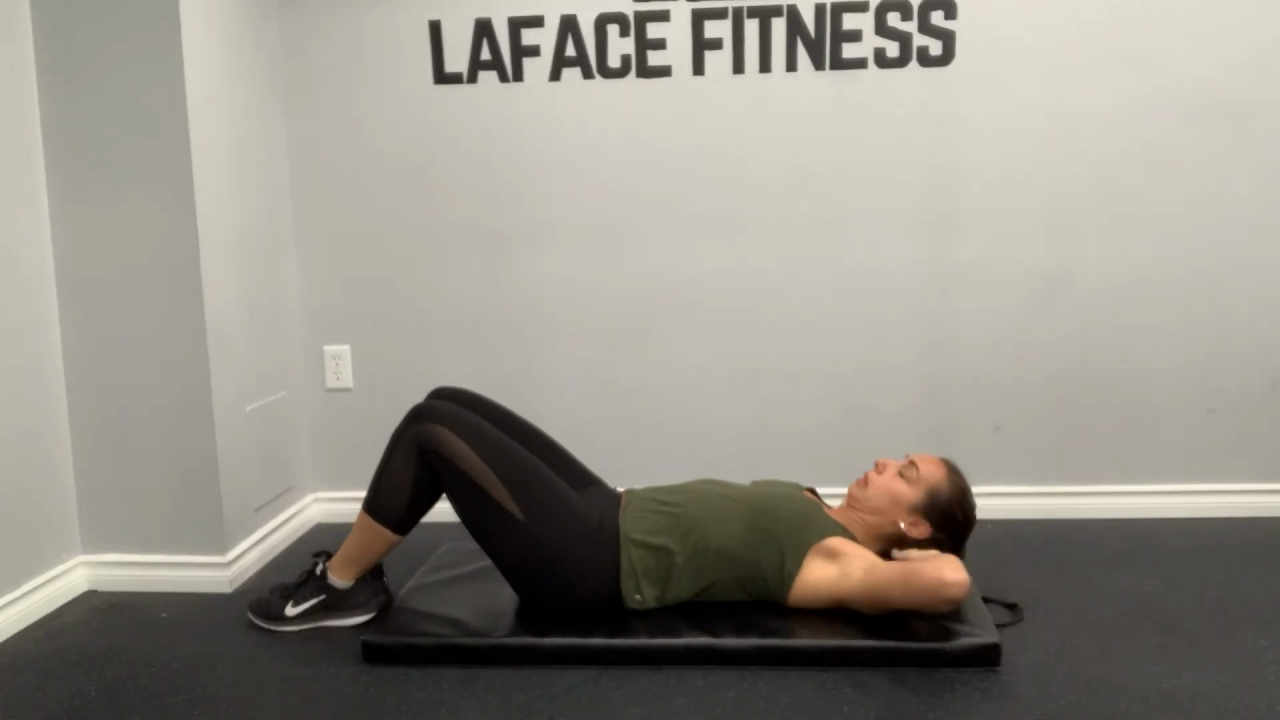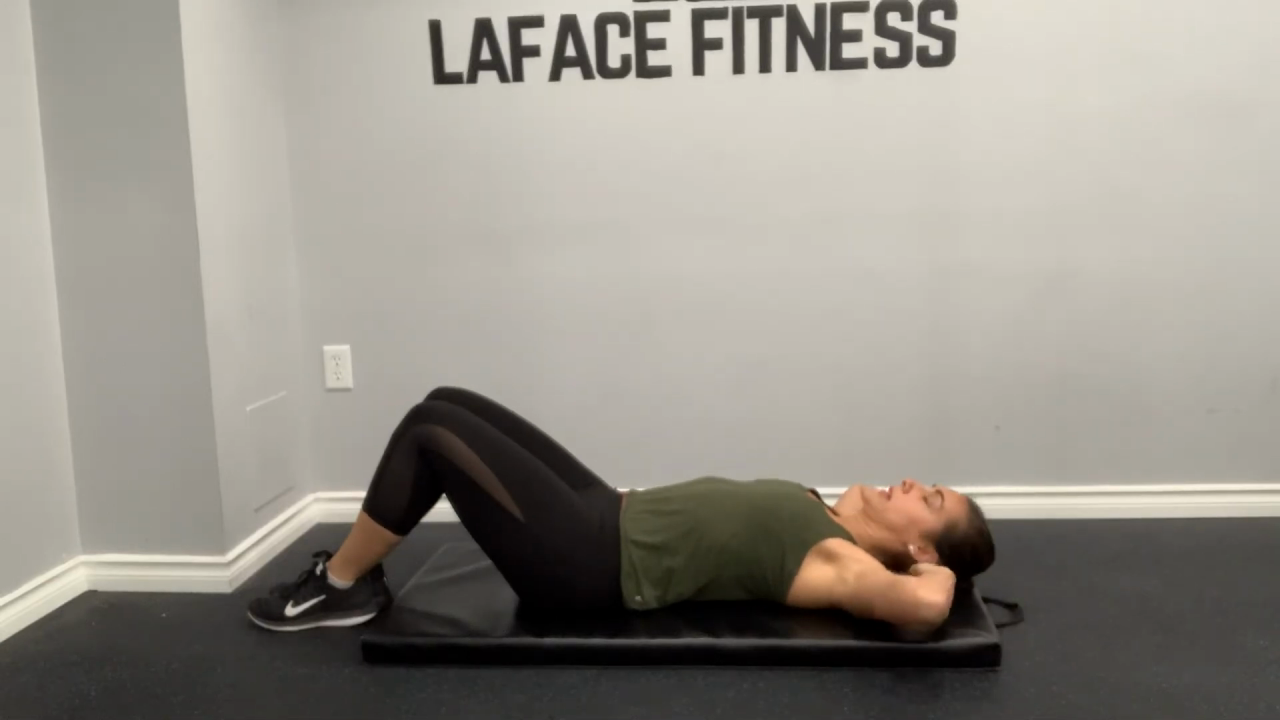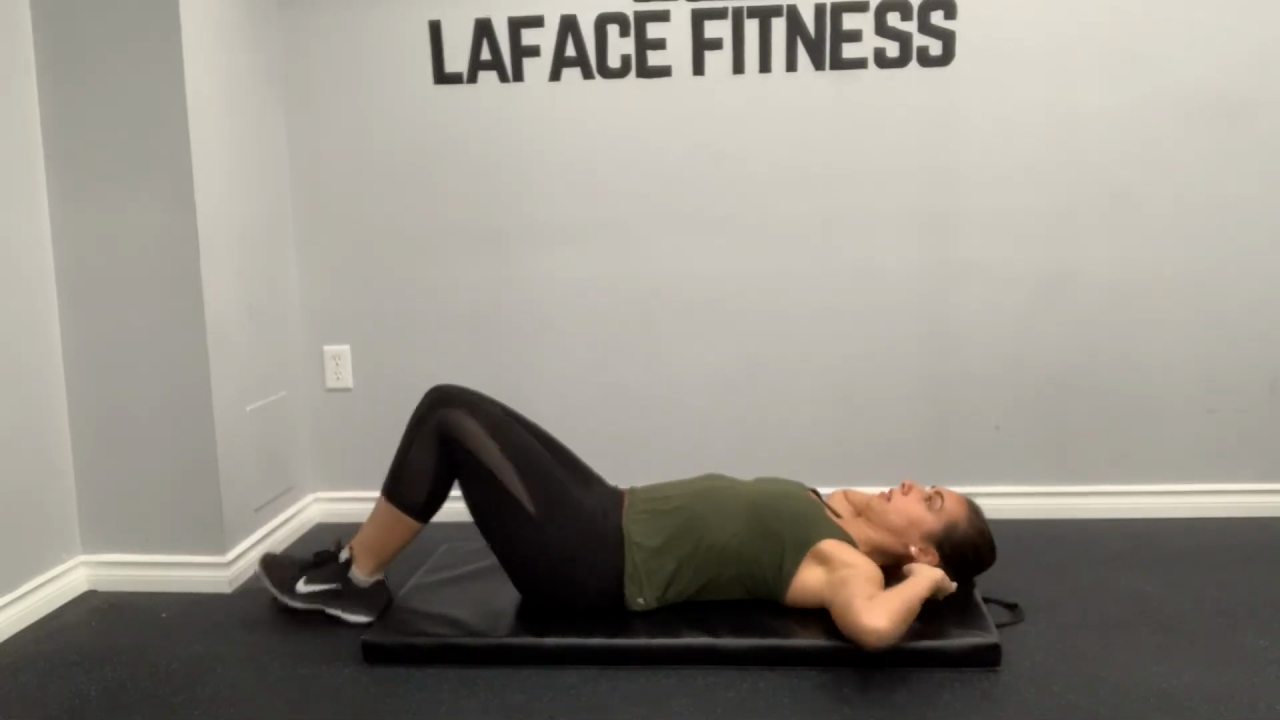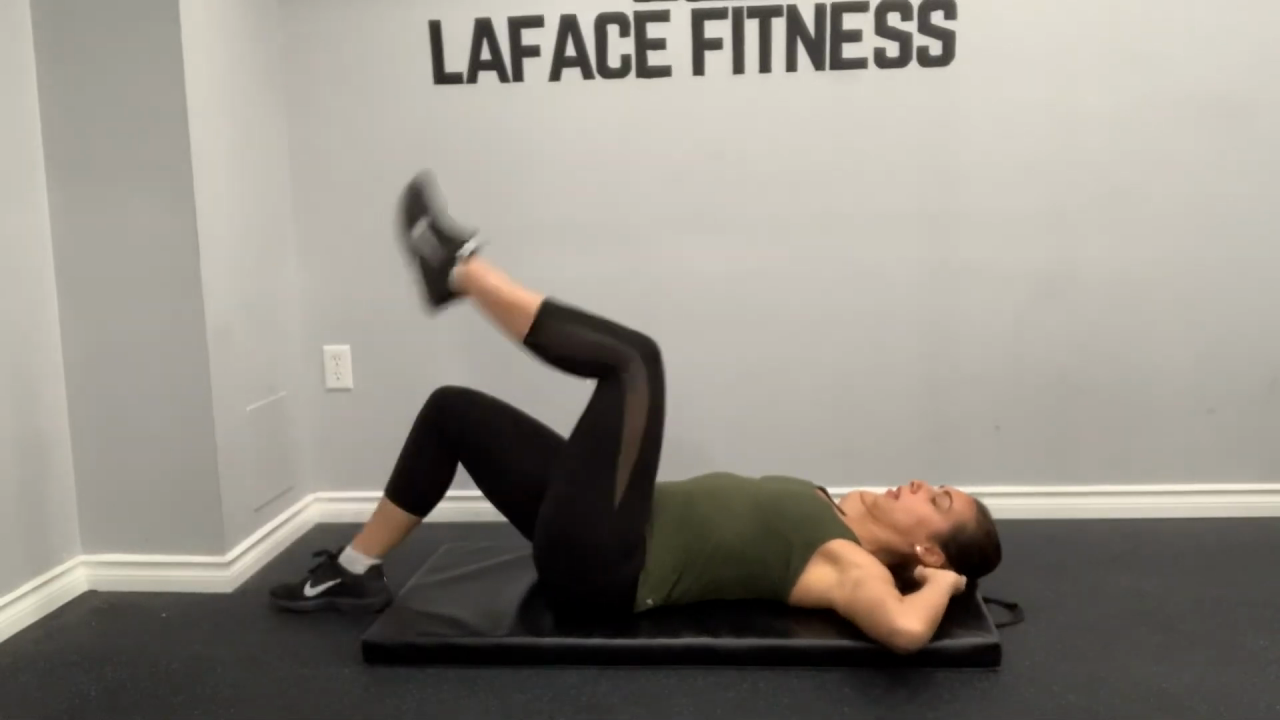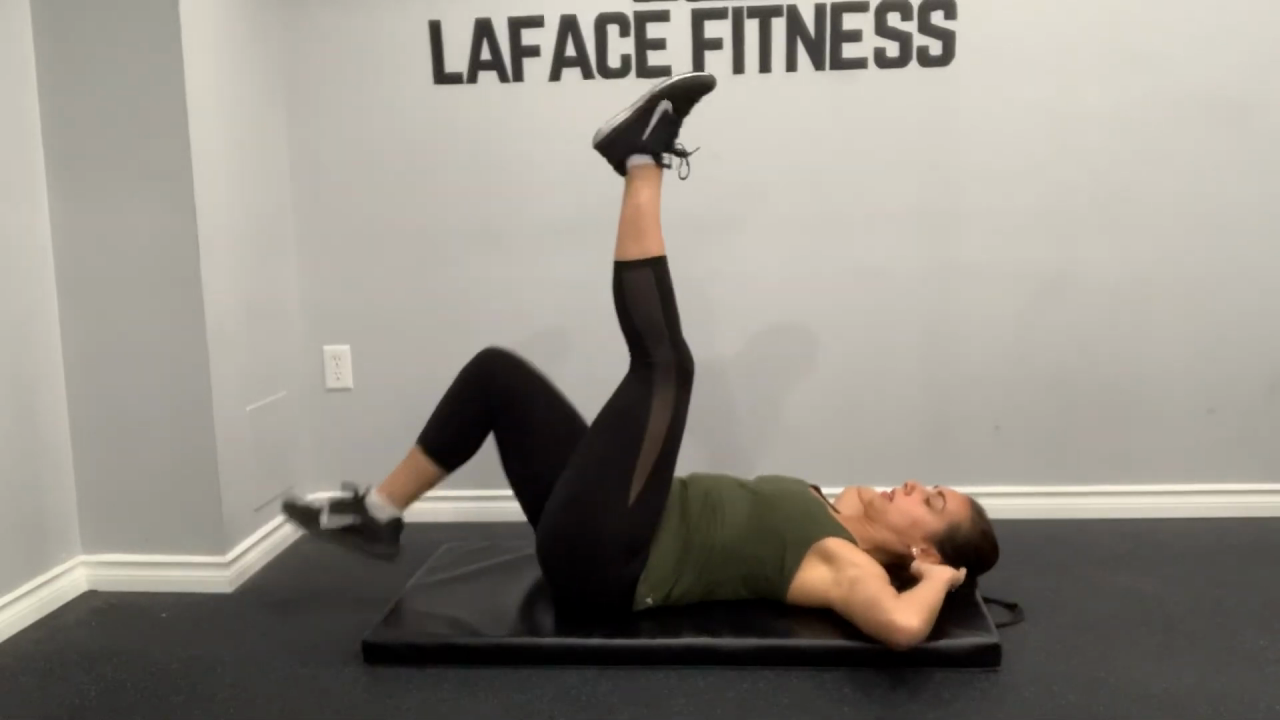
dt=0.4s
person 1, frame 1
left shoulder: (843, 567)
right shoulder: (832, 526)
left elbow: (947, 584)
left wrist: (943, 556)
left hip: (586, 566)
right hip: (604, 520)
left knee: (429, 431)
right knee: (446, 404)
left ankle: (338, 587)
right ankle: (356, 574)
person 1, frame 2
left shoulder: (847, 567)
right shoulder: (833, 530)
left elbow: (926, 608)
left wrist: (940, 576)
right wrist: (865, 505)
left hip: (588, 566)
right hip: (609, 519)
left knee: (429, 432)
right knee: (447, 404)
left ankle: (339, 587)
right ankle: (358, 570)
person 1, frame 3
left shoulder: (850, 567)
right shoulder: (839, 527)
left elbow: (874, 628)
left wrist: (921, 584)
left hip: (589, 564)
right hip: (610, 516)
left knee: (452, 423)
right knee: (448, 407)
left ankle: (353, 577)
right ankle: (359, 568)
person 1, frame 4
left shoulder: (860, 566)
right shoulder: (843, 525)
left elbow: (906, 629)
left wrist: (944, 586)
left hip: (601, 569)
right hip: (597, 552)
left knee: (633, 358)
right knee: (453, 408)
left ankle: (459, 268)
right ankle: (355, 569)
person 1, frame 5
left shoulder: (852, 569)
right shoulder: (837, 526)
left elbow: (903, 626)
left wrist: (938, 583)
left hip: (600, 563)
right hip: (591, 541)
left knee: (663, 360)
right knee: (498, 370)
right ankle: (377, 512)
